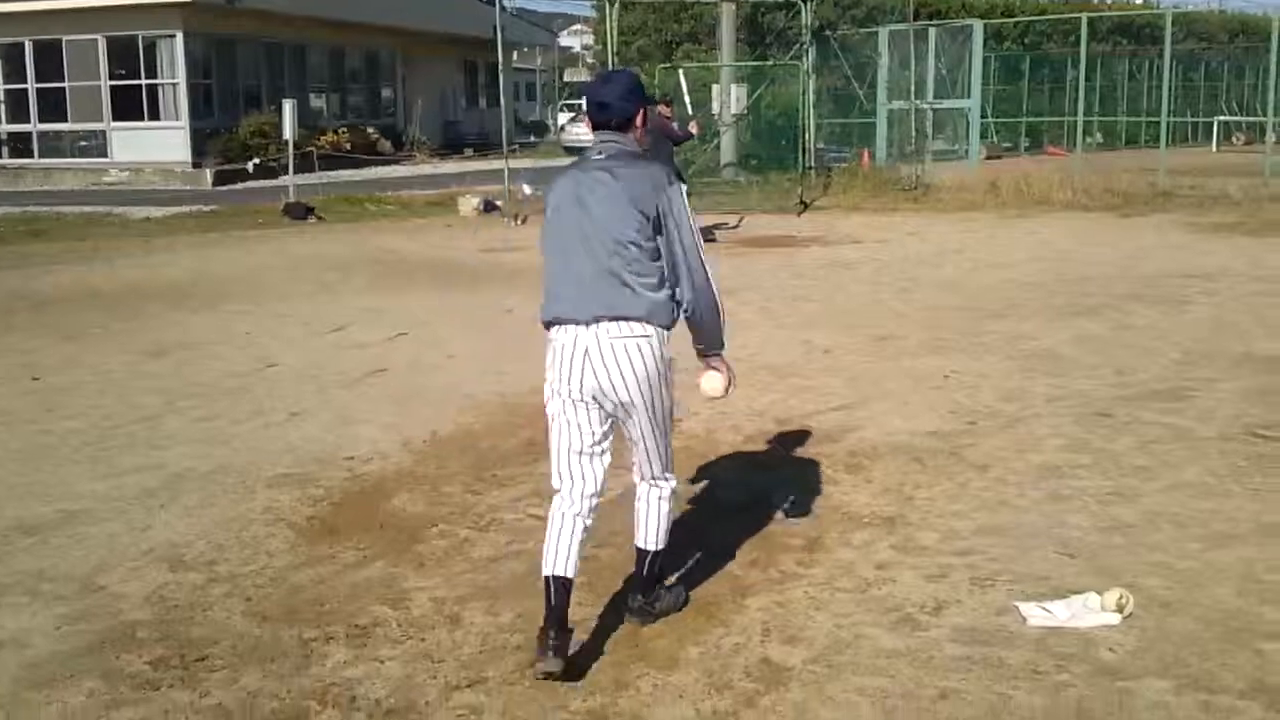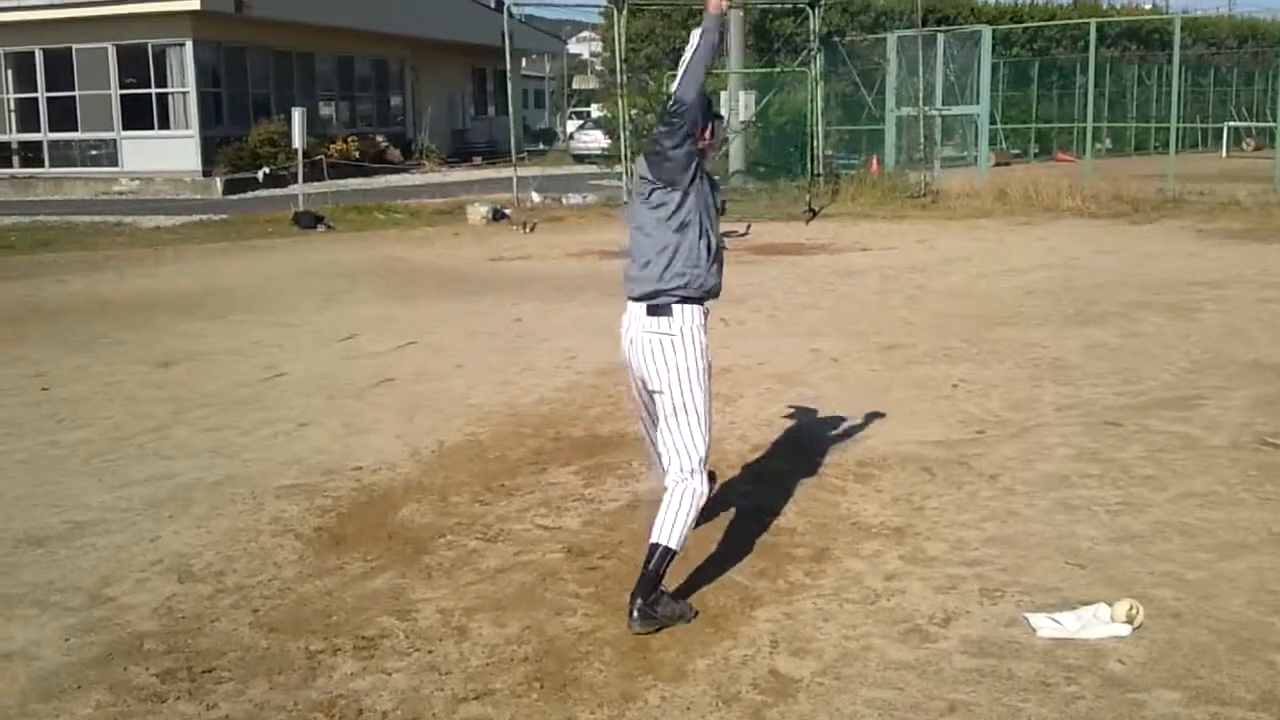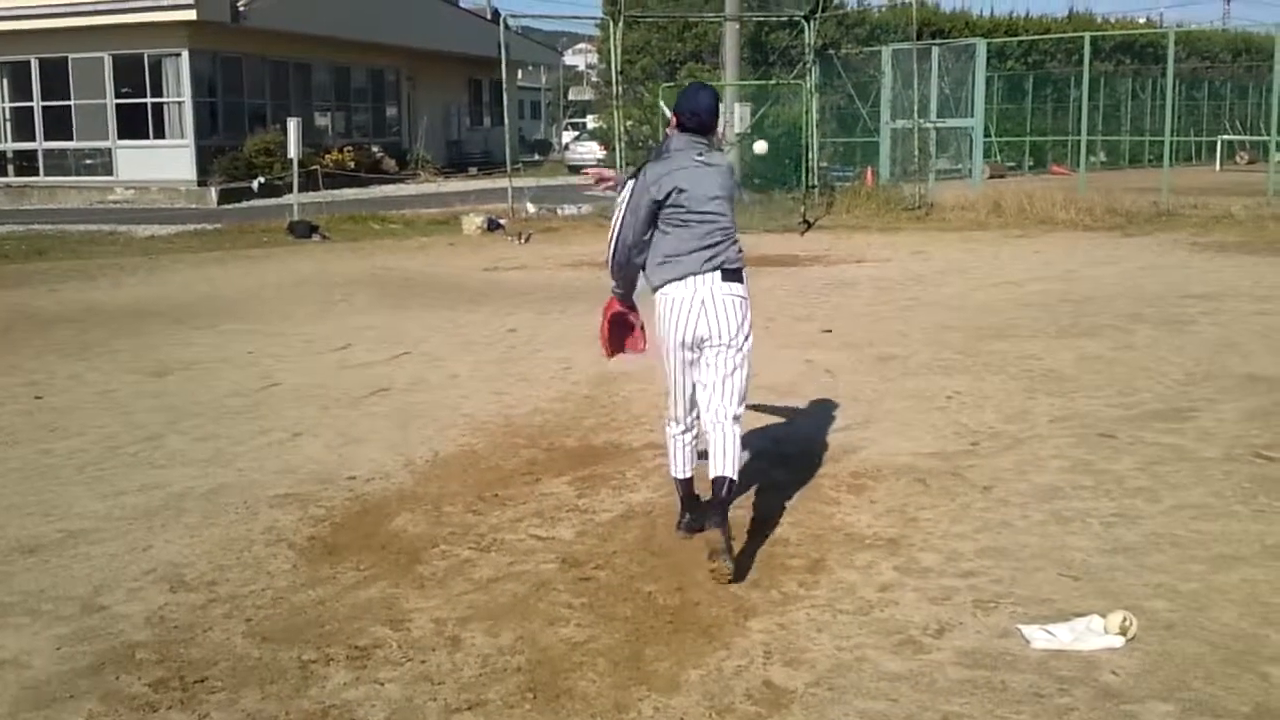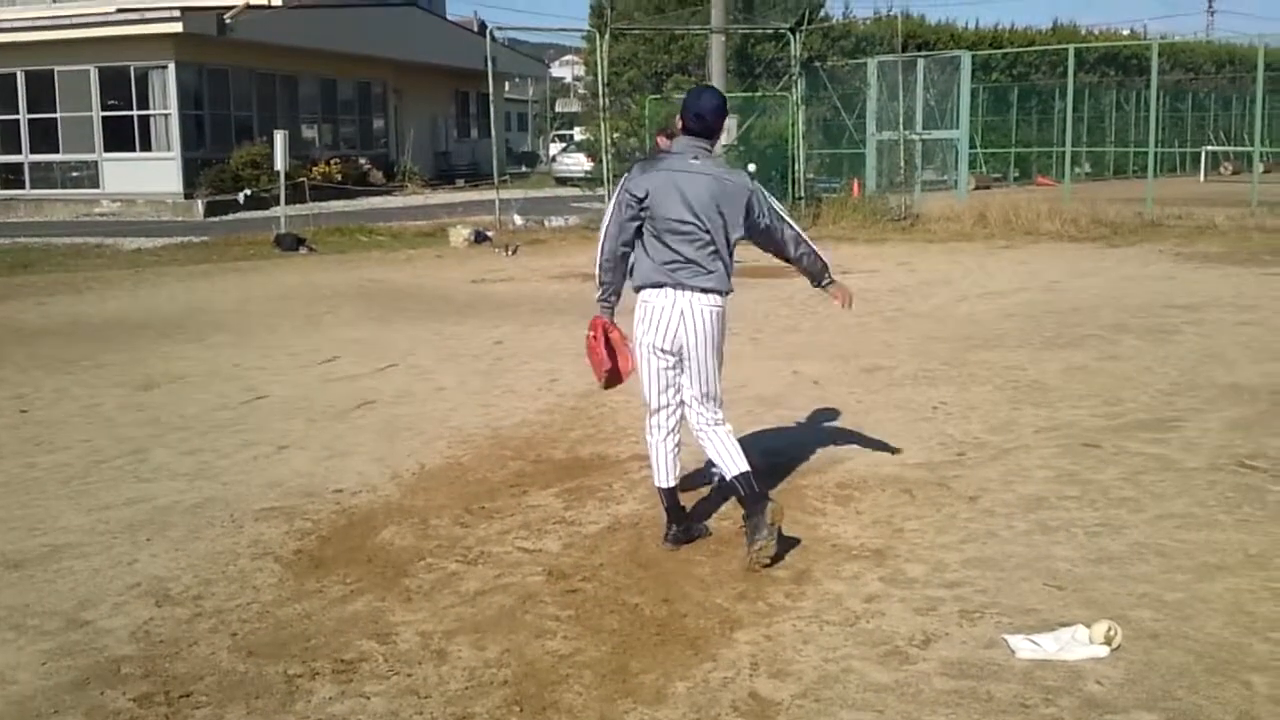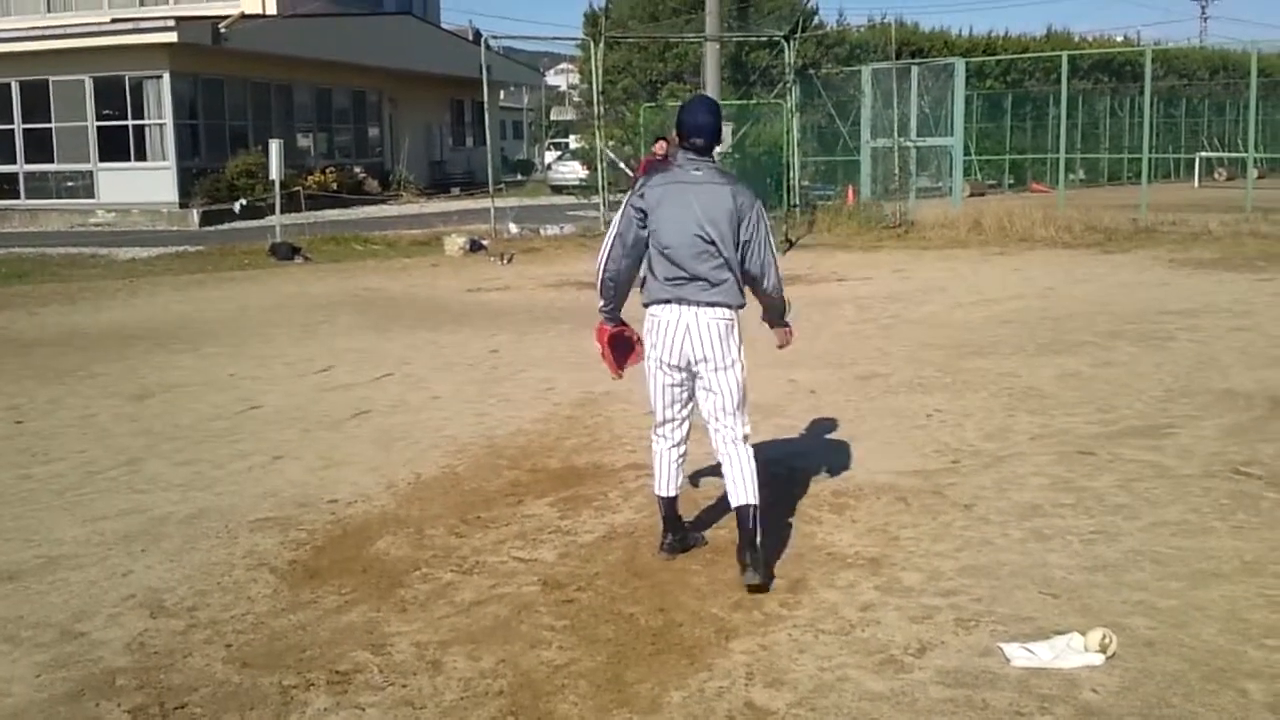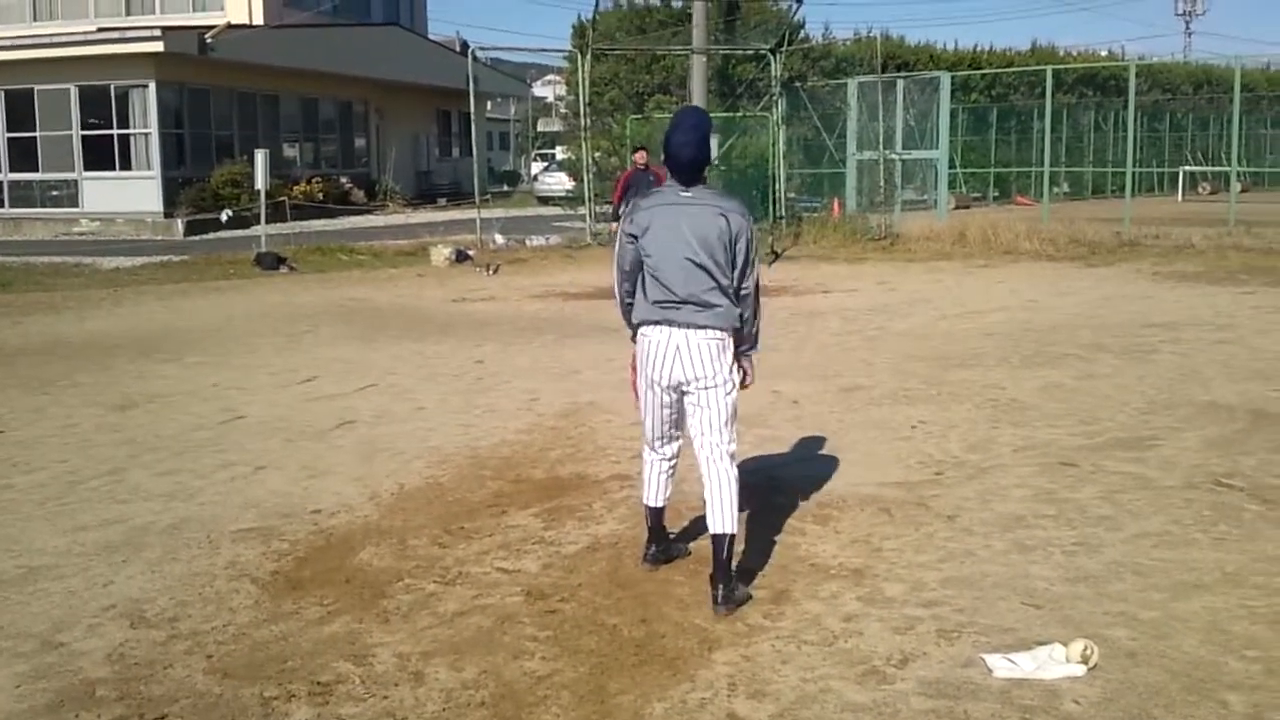
dt=0.5s
person 1, frame 1
left shoulder: (557, 189)
right shoulder: (659, 182)
right elbow: (691, 273)
right wrist: (712, 347)
left hip: (566, 347)
right hip: (634, 344)
left knee: (572, 493)
right knee: (653, 476)
left ankle: (554, 631)
right ankle: (645, 591)
person 1, frame 2
left shoulder: (662, 171)
right shoulder: (669, 160)
right elbow: (684, 103)
left hip: (639, 323)
right hip: (674, 326)
left knee: (665, 438)
right knee: (687, 468)
left ankle: (683, 496)
right ankle: (647, 597)
person 1, frame 3
left shoulder: (652, 175)
right shoulder: (725, 169)
left elbow: (626, 244)
left wrist: (623, 293)
right wrist: (629, 181)
left hip: (677, 300)
right hip: (728, 296)
left knee: (683, 415)
right knee: (726, 417)
left ankle: (692, 508)
right ankle: (717, 515)
person 1, frame 4
left shoulder: (645, 174)
right shoulder: (735, 183)
left elbow: (614, 245)
right elbow: (784, 234)
left wrist: (605, 306)
right wrist: (824, 277)
left hip: (656, 306)
right hip: (707, 307)
left knee: (661, 418)
right knee: (706, 416)
left ankle: (675, 520)
right ankle: (755, 504)
person 1, frame 5
left shoulder: (649, 189)
right shoulder: (738, 194)
left elbow: (617, 258)
right elbow: (762, 267)
left wrist: (609, 311)
right wrist: (778, 318)
left hip: (664, 320)
right hip: (719, 323)
left knee: (669, 431)
right knee: (732, 436)
left ankle: (672, 531)
right ankle: (750, 550)
person 1, frame 6
left shoulder: (640, 213)
right shoulder: (733, 214)
left elbow: (625, 285)
right elbow: (747, 290)
right wrist: (745, 350)
left hip: (654, 342)
right hip: (711, 345)
left knee: (659, 448)
right knee: (718, 460)
left ankle: (656, 542)
right ankle: (722, 582)
